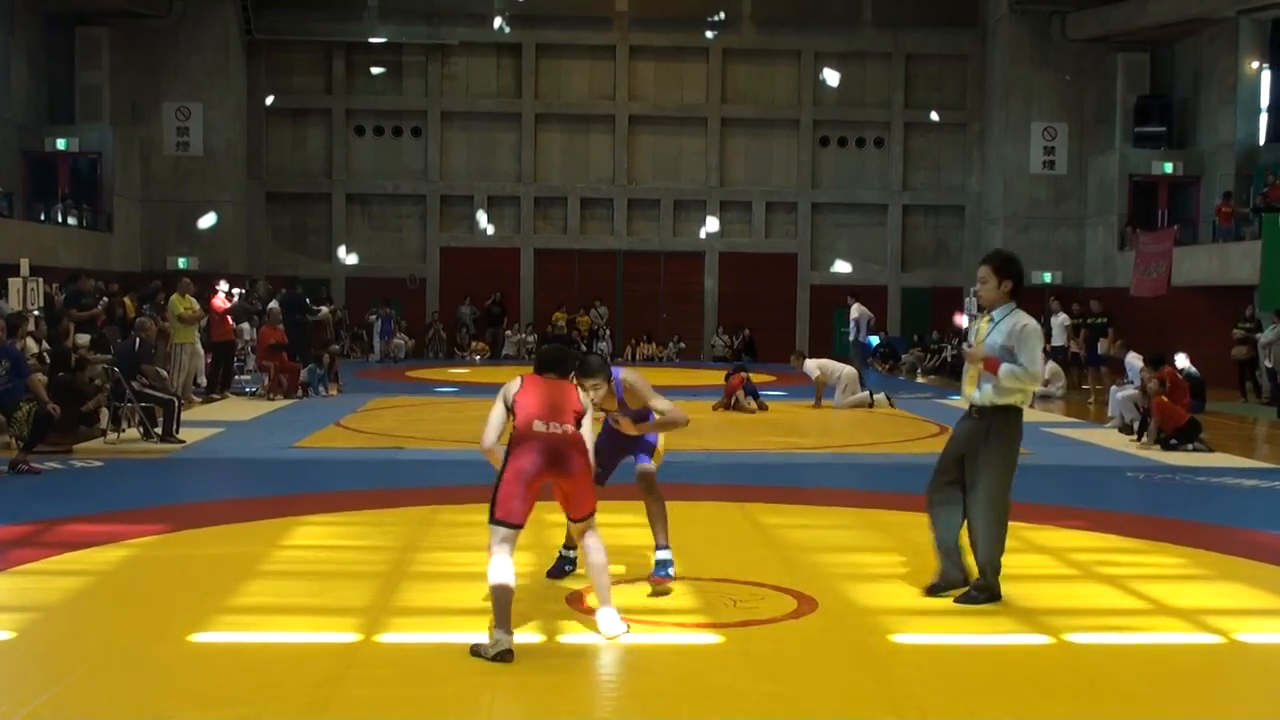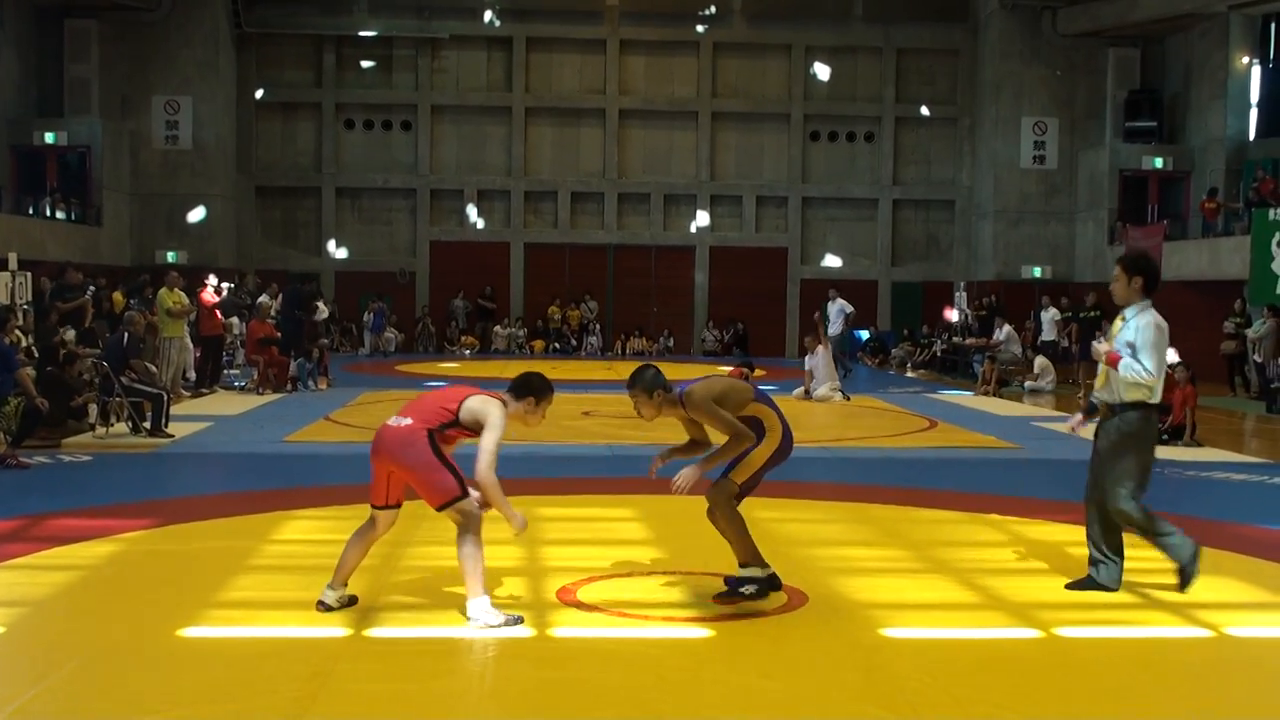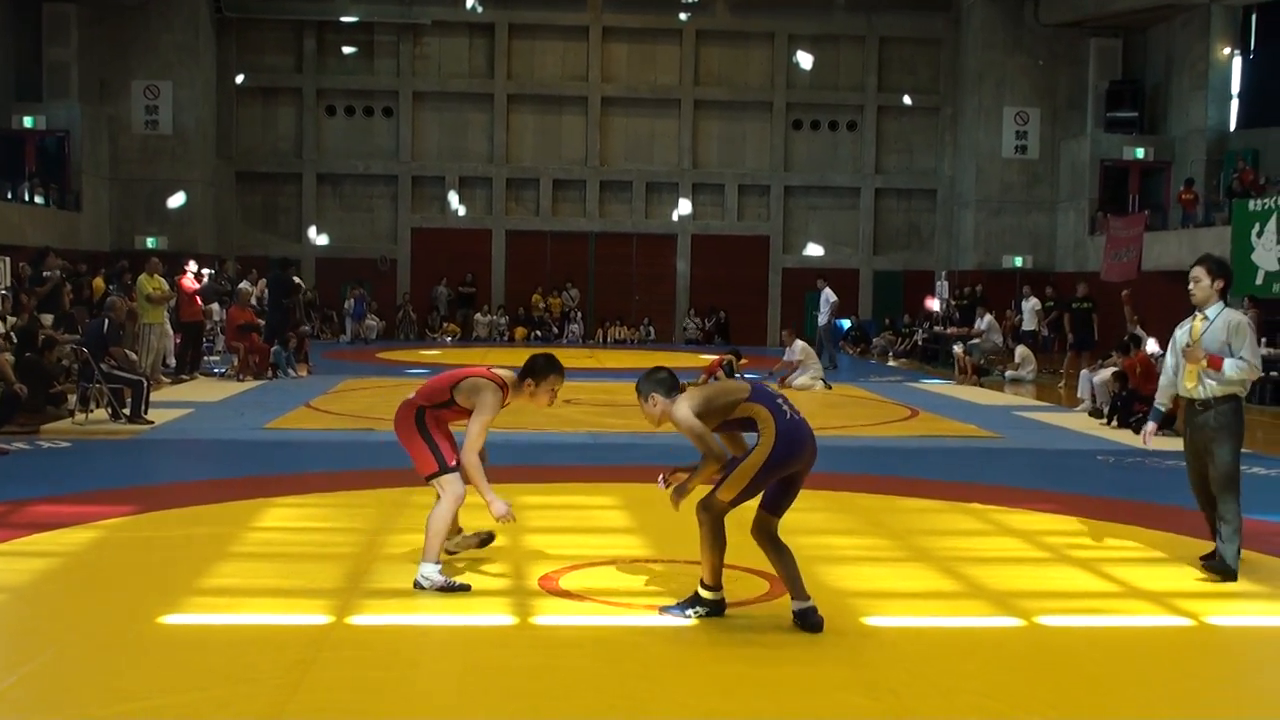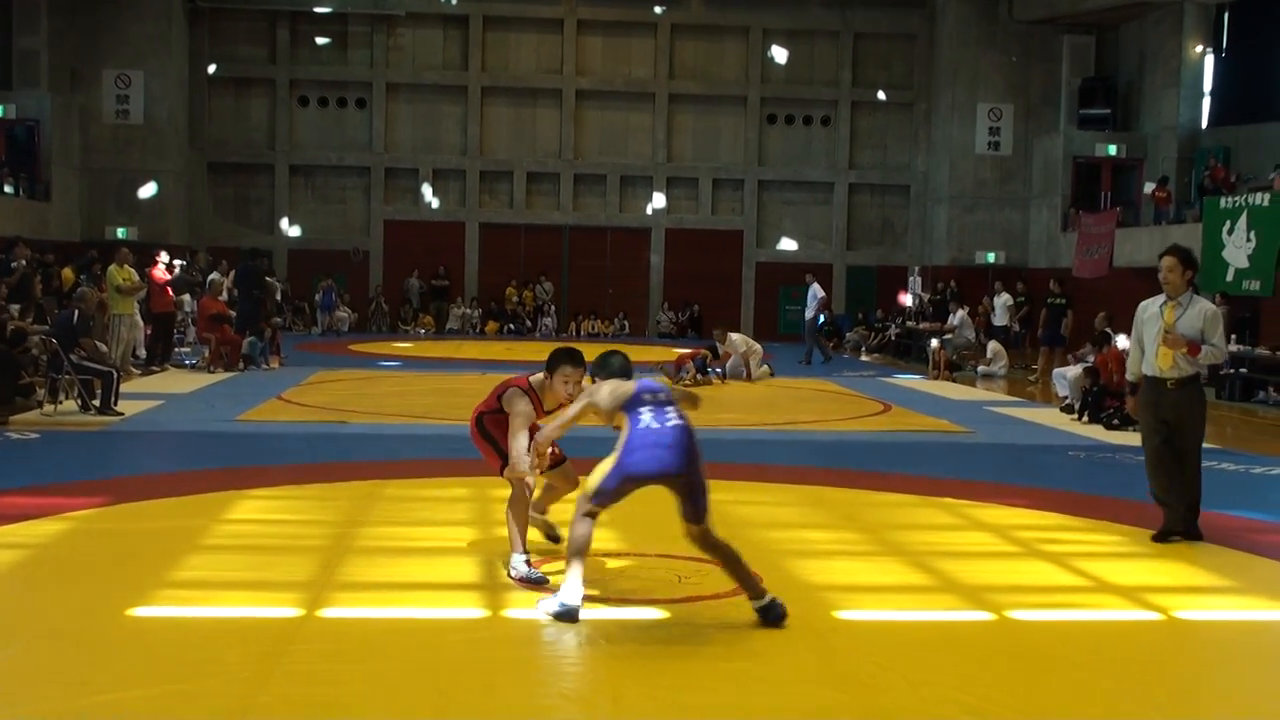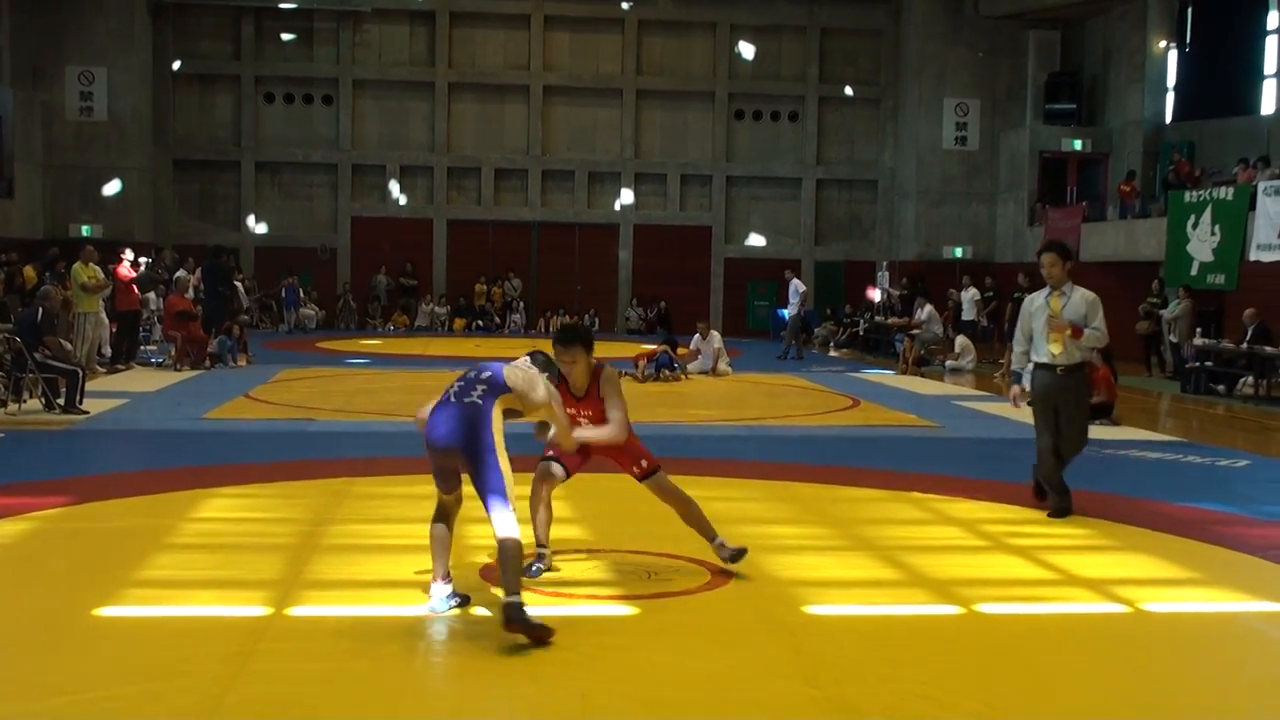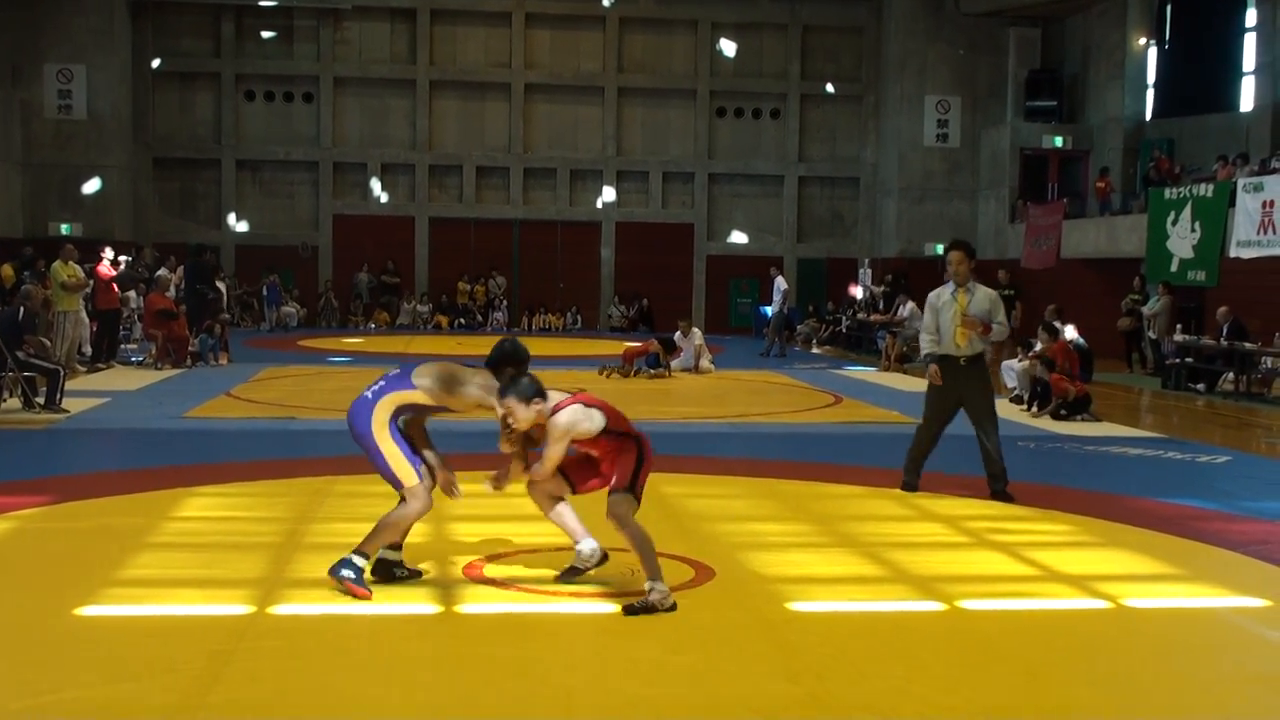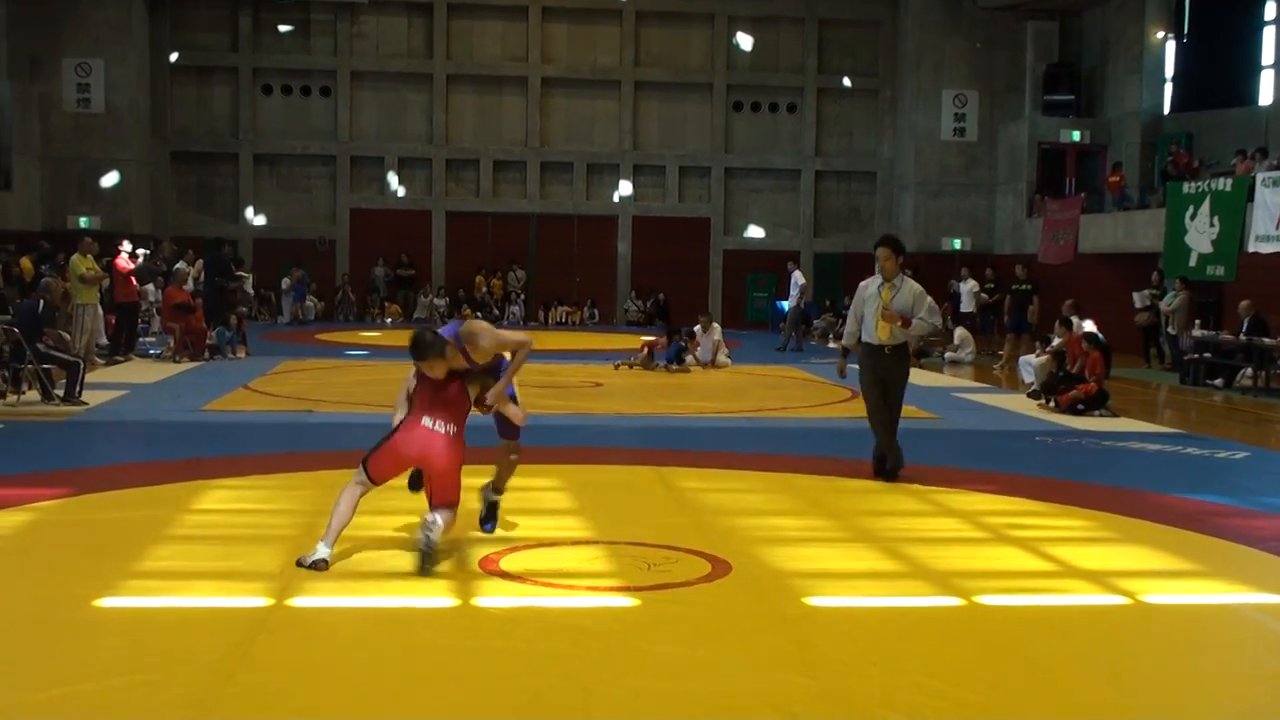
dt=0.7s
person 1, frame 1
left shoulder: (1024, 327)
right shoulder: (978, 325)
left elbow: (1032, 376)
left wrist: (987, 362)
left hip: (1001, 422)
right hip: (972, 418)
left knee: (985, 508)
right knee: (942, 493)
left ankle: (987, 584)
right ankle: (952, 572)
person 1, frame 2
left shoulder: (1149, 323)
right shoulder: (1122, 323)
left elbow: (1149, 376)
left wrist: (1110, 358)
right wrist: (1087, 410)
left hip: (1133, 420)
right hip: (1112, 418)
left knee: (1122, 500)
right knee: (1097, 497)
left ankle: (1181, 549)
right ankle: (1103, 572)
person 1, frame 3
left shoulder: (1236, 323)
right shoulder: (1183, 328)
left elbow: (1251, 369)
right elbow: (1170, 374)
left wrist: (1209, 360)
right wrist: (1154, 416)
left hip: (1223, 412)
right hip: (1192, 411)
left knee: (1224, 486)
right knee: (1201, 487)
left ankle: (1227, 560)
right ankle: (1221, 547)
person 1, frame 4
left shoulder: (1206, 312)
right shoulder: (1146, 309)
left elbow: (1220, 353)
right elbow: (1136, 351)
left wrist: (1187, 346)
right wrist: (1131, 389)
left hip: (1187, 390)
right hip: (1153, 389)
left knee: (1188, 457)
right knee: (1156, 454)
left ankle: (1187, 520)
right ankle: (1171, 517)
person 1, frame 5
left shoulder: (1087, 299)
right shoulder: (1031, 302)
left elbow: (1101, 338)
right elbow: (1021, 344)
left wrist: (1071, 330)
right wrist: (1016, 379)
left hip: (1075, 376)
right hip: (1043, 375)
left knee: (1075, 439)
right knee: (1046, 441)
left ankle: (1044, 481)
right ankle: (1059, 498)
person 1, frame 6
left shoulder: (988, 297)
right shoulder: (936, 297)
left elbow: (1001, 330)
right elbow: (928, 333)
left wrist: (982, 328)
right wrist: (930, 361)
left hip: (975, 367)
right hip: (944, 367)
left knee: (987, 426)
right knee: (932, 423)
left ankle: (998, 484)
right ankle: (911, 475)
person 1, frame 7
left shoulder: (914, 291)
right shoulder: (866, 288)
left elbow: (927, 325)
right elbow: (853, 321)
left wrist: (902, 321)
right wrist: (844, 354)
left hip: (898, 355)
right hip: (871, 354)
left knee: (891, 413)
right knee: (876, 411)
left ankle: (883, 462)
right ankle: (892, 460)
person 2, frame 1
left shoulder: (514, 385)
right shoulder: (580, 396)
left elbow: (488, 443)
right elbow: (587, 458)
left wrist: (511, 473)
left hip: (525, 450)
right hip: (570, 451)
left knee: (501, 546)
right knee: (586, 532)
left ankle: (501, 638)
right ankle: (608, 616)
person 2, frame 2
left shoulder: (479, 400)
right shoulder: (497, 411)
right elbow: (483, 475)
left wrist: (467, 492)
right wrist: (511, 514)
left hip: (385, 439)
right hip: (413, 441)
left knee: (379, 522)
right knee: (470, 517)
left ankle: (333, 593)
right ankle: (479, 609)
person 2, frame 3
left shoulder: (510, 381)
right shoulder: (492, 396)
right elbow: (468, 455)
left wrist: (480, 455)
right wrist: (492, 500)
left hip: (424, 415)
right hip: (417, 418)
left knee: (456, 477)
right knee: (454, 491)
left ankle: (453, 538)
right ankle: (428, 573)
person 2, frame 4
left shoulder: (572, 390)
right shoulder: (523, 403)
right elbow: (518, 463)
right wrist: (532, 467)
left hip: (518, 423)
right hip: (489, 424)
left knee: (568, 480)
right knee: (523, 483)
left ankle: (536, 512)
right ankle: (518, 562)
person 2, frame 5
left shoulder: (605, 378)
left elbow: (617, 433)
left wrist: (572, 434)
left hip: (611, 433)
right hip: (576, 435)
left knee: (669, 492)
right knee: (542, 481)
left ankle: (718, 546)
right ankle: (542, 554)
person 2, frame 6
left shoulder: (562, 420)
right shoulder: (542, 407)
left elbow: (543, 471)
left wrist: (520, 467)
left hip: (628, 449)
right hip: (603, 455)
left knee: (618, 514)
right knee: (538, 489)
left ankle: (661, 592)
right ankle: (589, 549)
person 2, frame 7
left shoulder: (416, 376)
right shoulder: (471, 379)
left elbow: (398, 421)
left hip: (413, 437)
right hip: (448, 448)
left knee: (358, 484)
right knee: (445, 515)
left ankle: (323, 551)
right ankle: (434, 527)
person 3, frame 1
left shoulder: (631, 386)
left elbow: (681, 418)
left wrist: (638, 429)
left hip: (646, 423)
right hip: (614, 426)
left knee: (646, 479)
left ankle: (663, 557)
right ankle: (568, 554)
person 3, frame 2
left shoulder: (694, 402)
right shoulder: (681, 405)
left elbow: (745, 437)
right elbow: (702, 443)
left wrist: (700, 468)
right wrist: (669, 454)
left hip: (772, 432)
right hip: (768, 433)
left knee: (717, 495)
right knee: (718, 511)
left ankle: (751, 577)
right ankle: (762, 574)
person 3, frame 3
left shoulder: (680, 409)
right shoulder: (703, 403)
left elbow: (717, 455)
right elbow: (741, 458)
left wrist: (688, 485)
right wrist: (693, 475)
left hip: (779, 438)
right hip: (803, 441)
left knee: (710, 511)
right knee: (763, 530)
left ankle: (709, 598)
right ankle: (805, 609)
person 3, frame 4
left shoulder: (598, 392)
right shoulder: (661, 387)
left elbow: (543, 436)
right elbow: (694, 400)
left hip: (639, 453)
right hip: (684, 456)
left knee: (585, 512)
right knee: (701, 535)
left ankle: (568, 599)
right ankle: (763, 602)
person 3, frame 5
left shoulder: (490, 371)
right shoulder: (544, 389)
left elbow: (423, 415)
right elbow: (568, 444)
left hip: (438, 427)
right hip: (479, 429)
left knee: (448, 503)
right knee: (505, 525)
left ankle: (441, 590)
right ankle: (514, 608)
person 3, frame 6
left shoulder: (460, 373)
right shoulder: (489, 388)
left wrist: (439, 466)
left hip: (373, 408)
right hip: (374, 417)
left knee: (426, 479)
right knee: (420, 499)
left ankle: (390, 560)
right ankle: (350, 565)
person 3, frame 7
left shoulder: (479, 342)
left elbow: (527, 342)
left wrist: (500, 387)
left hip: (495, 367)
left knee: (512, 449)
left ankle: (493, 495)
